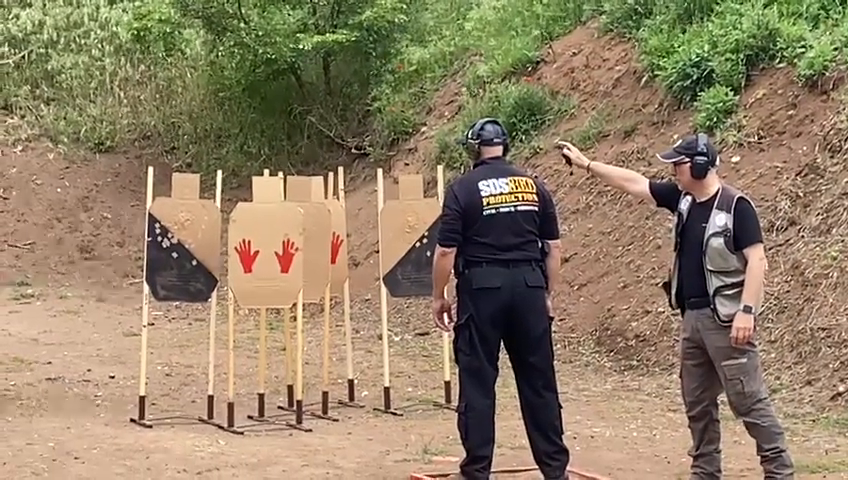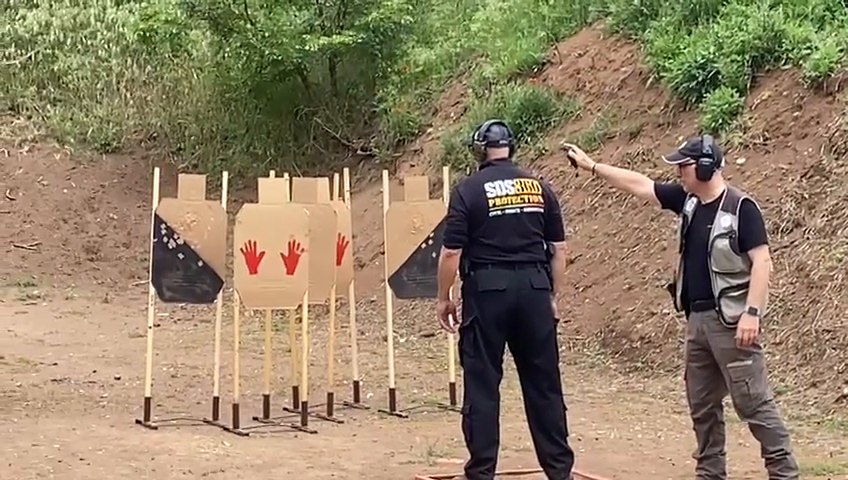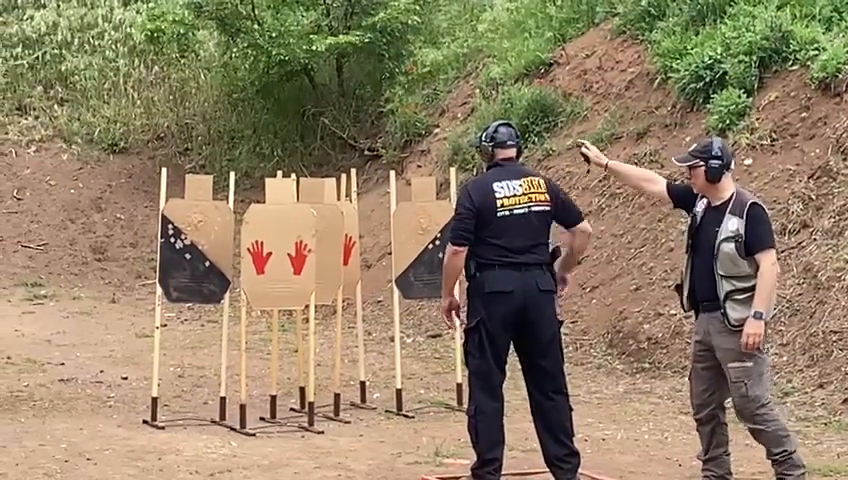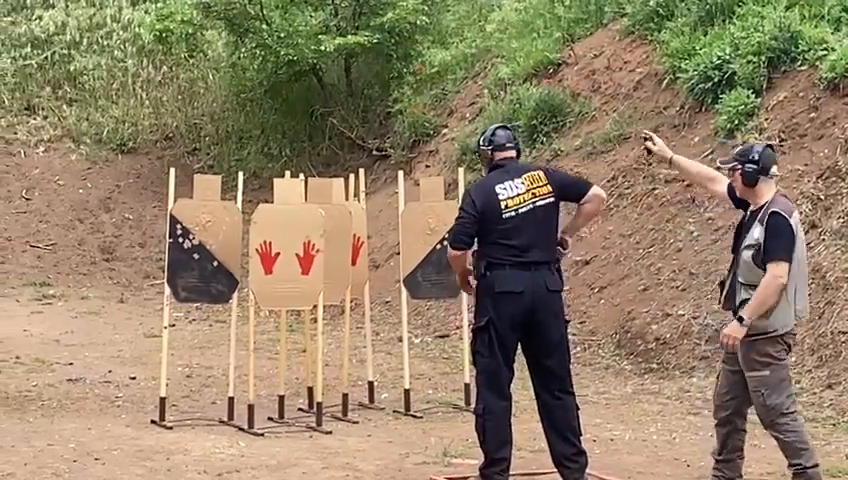
dt=0.4s
person 1, frame 1
left shoulder: (463, 187)
right shoulder: (533, 185)
left elbow: (446, 251)
right elbow: (553, 246)
left wrist: (438, 296)
right wrist: (548, 292)
left hip: (482, 288)
right hip: (528, 286)
left knee: (477, 381)
right knee: (538, 379)
person 1, frame 2
left shoulder: (468, 189)
right shoulder: (539, 187)
left elbow: (451, 252)
right elbow: (558, 248)
left wrist: (444, 298)
right wrist: (554, 295)
left hip: (487, 289)
right hip: (533, 288)
left knee: (482, 383)
right knee: (544, 382)
person 1, frame 3
left shoulder: (476, 188)
right shoulder: (544, 185)
left elbow: (457, 249)
right elbow: (581, 231)
left wrist: (448, 294)
right wrist: (563, 270)
left hip: (492, 290)
right hip: (538, 288)
left knee: (486, 384)
right knee: (549, 383)
person 1, frame 4
left shoulder: (480, 192)
right shoulder: (546, 177)
left elbow: (456, 251)
right elbow: (596, 196)
left wrist: (463, 275)
right wrist: (567, 232)
left hip: (500, 289)
right hip: (545, 287)
left knee: (494, 384)
right knee: (555, 382)
person 2, frame 1
left shoulder: (735, 205)
right shoulder: (682, 198)
left elbow: (757, 260)
right elbow: (633, 182)
left wrist: (747, 310)
right wrist: (586, 163)
left hip: (725, 319)
right hip: (692, 317)
left knee: (748, 399)
right knee: (697, 402)
person 2, frame 2
left shoulder: (741, 206)
right shoulder: (688, 200)
left elbow: (762, 262)
right elbow: (639, 183)
left wrist: (752, 312)
right wrist: (592, 165)
left hip: (731, 321)
right hip: (697, 319)
left knee: (753, 402)
right knee: (702, 404)
person 2, frame 3
left shoulder: (749, 209)
right shoulder: (698, 201)
left elbow: (769, 265)
right elbow: (652, 182)
left wrist: (758, 316)
right wrist: (604, 162)
left hip: (736, 323)
right hip: (704, 321)
left knee: (752, 405)
right knee: (705, 405)
person 2, frame 4
left shoulder: (778, 217)
right shoulder: (754, 204)
left elbow: (777, 278)
right elbow: (712, 181)
left wrist: (742, 322)
right wrist: (668, 156)
left hip: (765, 331)
right hip: (746, 325)
left knee: (775, 411)
right knee: (727, 405)
